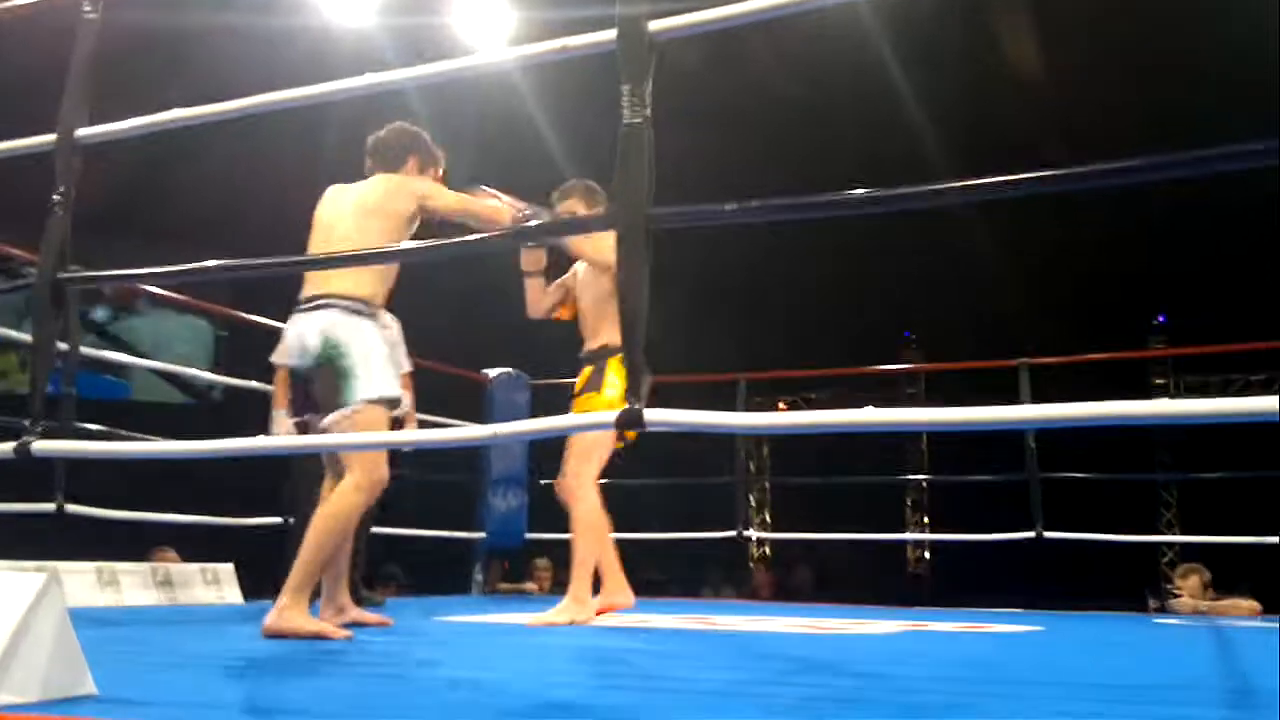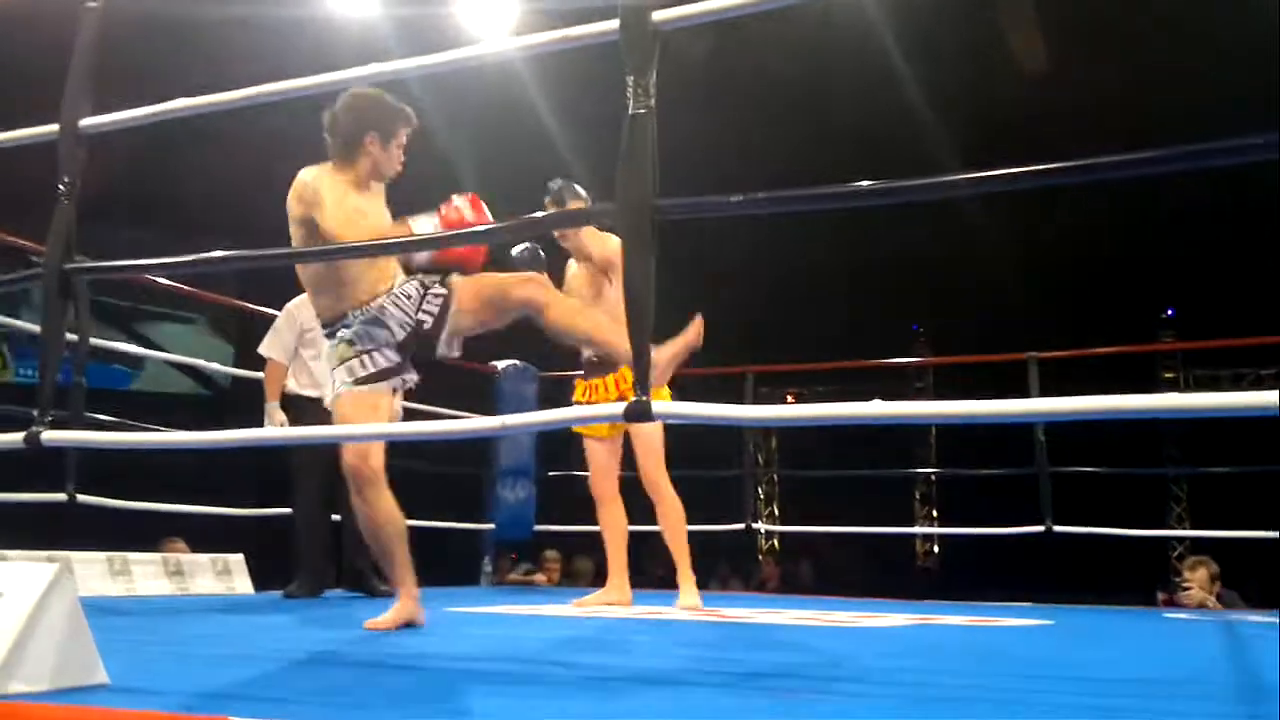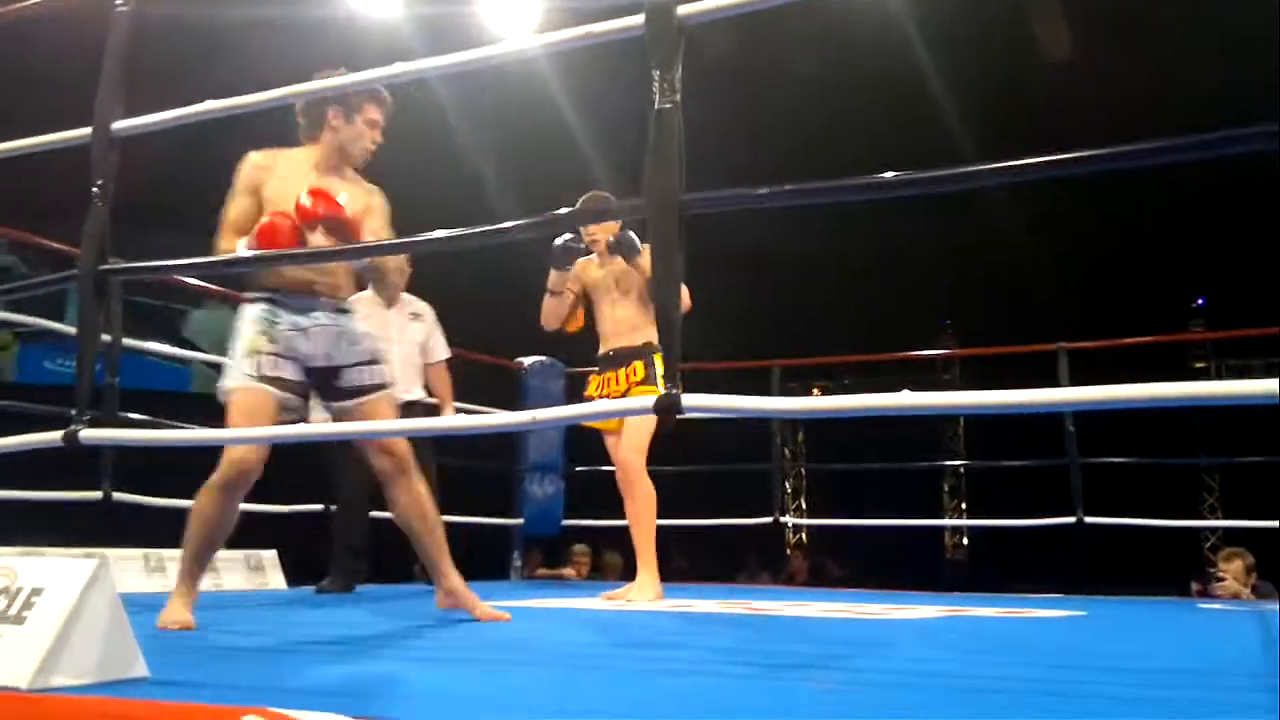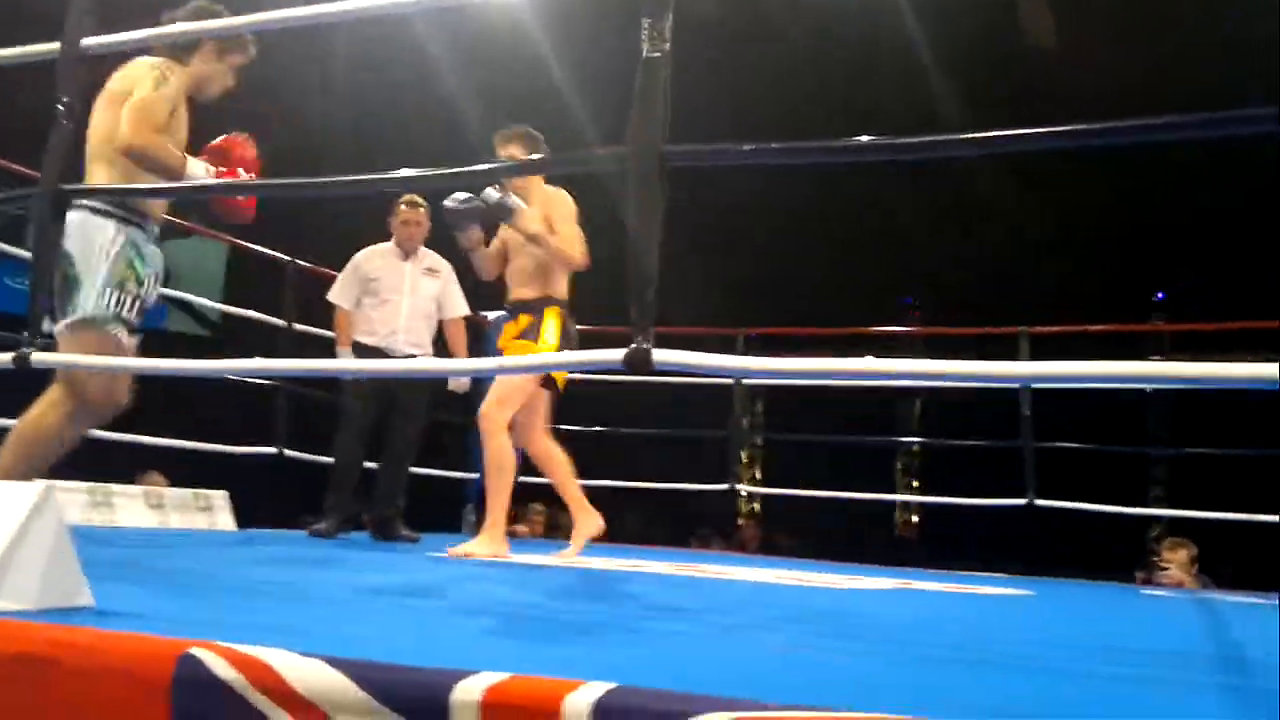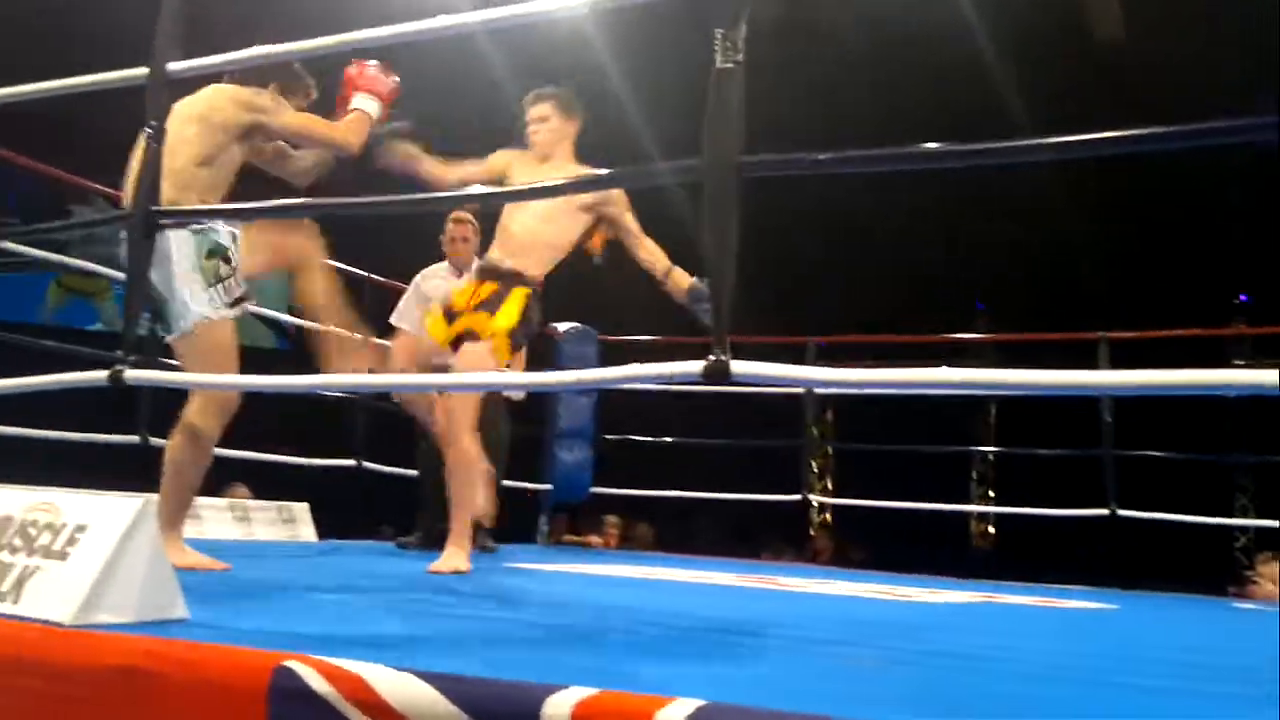
dt=0.5s
person 1, frame 1
left shoulder: (336, 195)
right shoulder: (401, 189)
right elbow: (496, 216)
right wrist: (507, 209)
left hip: (313, 329)
right hip: (345, 332)
left knee: (349, 472)
right knee: (365, 475)
left ankle: (336, 601)
right ankle: (289, 608)
person 1, frame 2
left shoulder: (372, 190)
right shoulder: (313, 183)
right elbow: (359, 240)
left wrist: (437, 258)
right wrist: (441, 225)
left hip: (409, 303)
right hip: (358, 338)
left knee: (529, 288)
right knee: (360, 468)
left ankle: (648, 362)
right ankle: (405, 597)
person 1, frame 3
left shoulder: (369, 198)
right shoulder: (263, 168)
left elbow: (386, 274)
right elbow: (224, 251)
left wrist: (345, 232)
right wrist: (255, 247)
left hip: (338, 330)
right hip: (273, 325)
left knee: (396, 460)
right knee: (241, 462)
left ankle: (451, 586)
right ankle: (184, 591)
person 1, frame 4
left shoulder: (166, 98)
right shoulder: (157, 74)
right elbow: (133, 142)
left wrist: (214, 165)
right wrist: (208, 177)
left hip: (127, 243)
right hip: (108, 235)
left knee: (109, 396)
right knee: (81, 391)
person 1, frame 5
left shoulder: (203, 109)
right shoulder: (241, 100)
left elbow: (295, 151)
right elbow: (344, 141)
right wrist: (369, 98)
left hip: (197, 241)
right hip: (184, 244)
right knee: (216, 399)
right ankle: (166, 540)
person 2, frame 1
left shoulder: (610, 240)
right shoulder: (580, 268)
left elbow: (612, 261)
right elbow: (538, 309)
left wrist: (561, 237)
right wrist: (533, 253)
left hip: (614, 370)
right hip: (597, 374)
left knee: (577, 475)
right knee: (573, 484)
left ankle: (579, 596)
right ankle: (615, 587)
person 2, frame 2
left shoulder: (608, 245)
right shoulder: (572, 267)
left elbow: (602, 255)
left wrist: (575, 204)
left hip: (630, 373)
right hip: (594, 379)
left knee: (654, 479)
right knee: (601, 486)
left ankle: (686, 580)
right ankle: (618, 584)
person 2, frame 3
left shoulder: (641, 255)
right shoulder: (583, 268)
left elbow: (681, 301)
right elbow: (550, 323)
left wrist: (638, 259)
right wrist: (558, 273)
left hip: (645, 364)
right hip: (607, 370)
left knee: (630, 456)
right knee: (629, 477)
left ankle: (646, 569)
right ankle: (649, 577)
person 2, frame 4
left shoulder: (555, 199)
right shoulder: (512, 209)
left elbow: (577, 257)
right elbow: (488, 270)
left wrist: (524, 225)
right wrist: (467, 235)
left hip: (545, 320)
right hip: (520, 321)
left knee: (492, 417)
right knee: (533, 437)
left ankle: (493, 534)
right ankle: (585, 517)
person 2, frame 5
left shoulder: (597, 186)
right shoulder: (515, 163)
left elbow: (638, 241)
right elbow: (447, 176)
left wrist: (684, 284)
right wrist: (404, 152)
left hip: (514, 301)
right hip: (480, 287)
left knee: (455, 418)
left ankle: (459, 545)
person 3, frame 1
left shoulder: (387, 323)
left elbow: (401, 374)
left wrist: (410, 420)
right wrist: (282, 415)
right hip: (320, 421)
right knee: (312, 502)
left ankle: (353, 583)
person 3, frame 2
right shoulder: (299, 308)
right elbow: (276, 360)
right wrist: (273, 406)
right hip: (310, 410)
right knee: (310, 497)
left ankle: (361, 573)
right ankle: (309, 576)
person 3, frame 3
left shoulder: (422, 312)
right shoulder: (353, 309)
left elbow: (436, 363)
left wrist: (447, 407)
right wrist: (318, 404)
left hip: (410, 409)
right knee: (354, 493)
right ankle: (345, 570)
person 3, frame 4
left shoulder: (440, 268)
right shoulder: (367, 259)
left elbow: (454, 320)
right elbow: (343, 308)
left wrist: (461, 364)
right wrist: (345, 351)
right hip: (369, 357)
left knee: (402, 444)
right knee: (351, 435)
left ankle: (386, 519)
right ankle: (336, 512)
person 3, frame 5
right shoulder: (427, 280)
right elbow: (407, 330)
right wrist: (398, 370)
left knee: (492, 448)
right knee: (433, 454)
left ankle: (477, 526)
right ankle: (430, 526)
